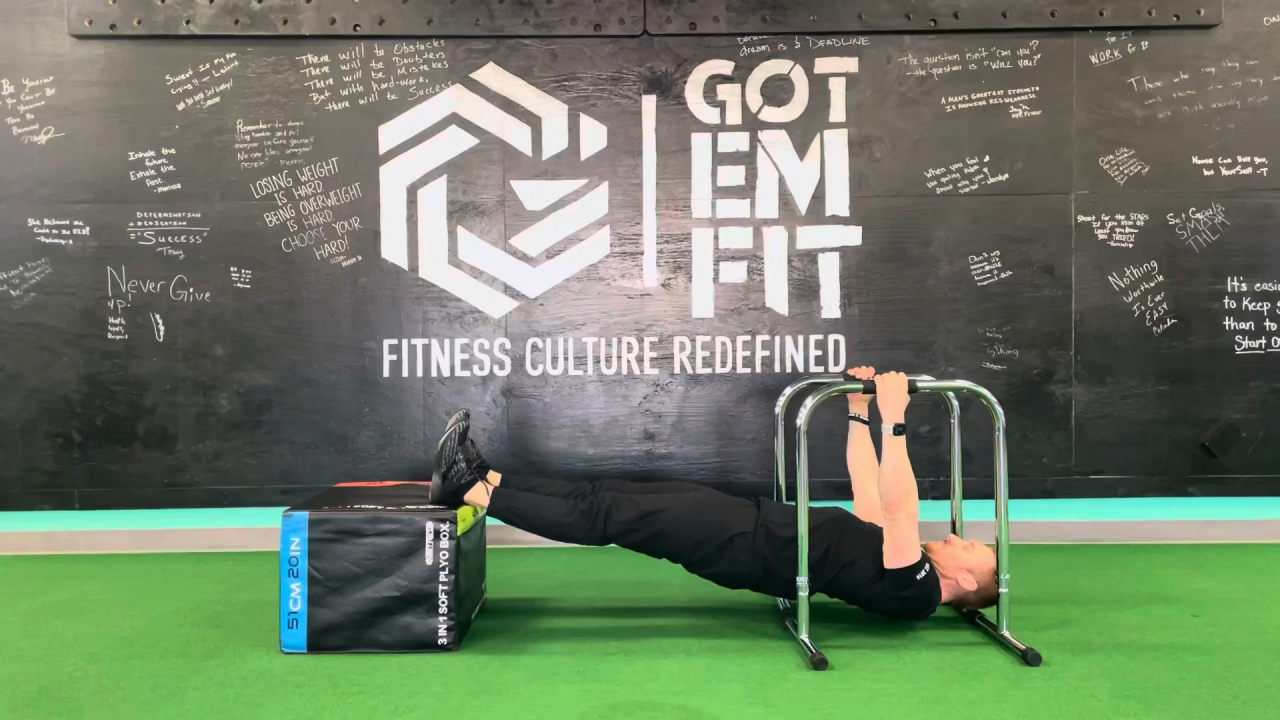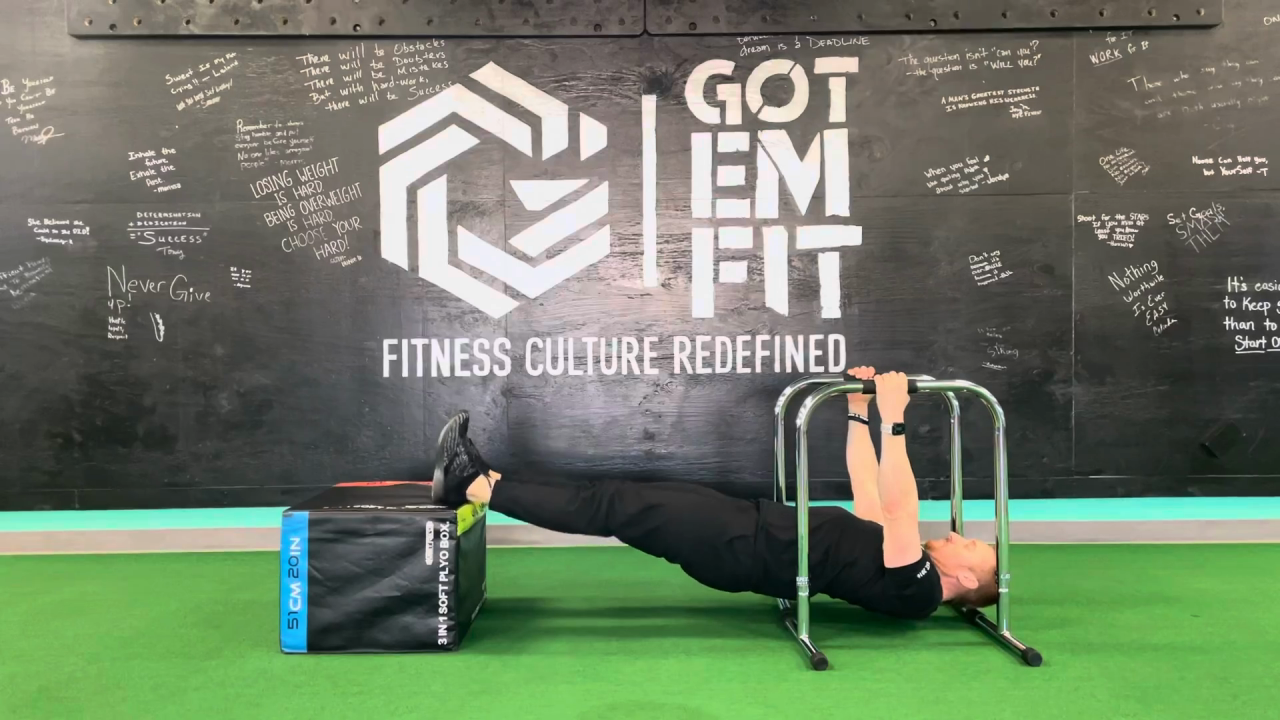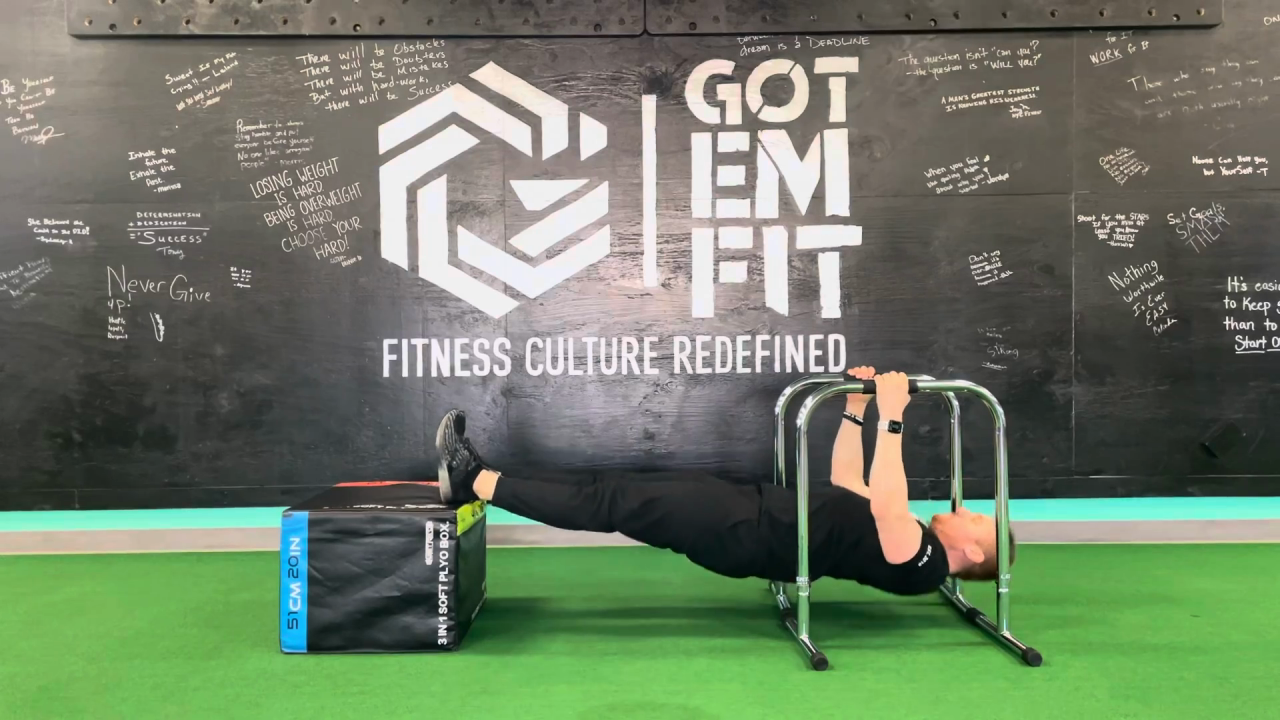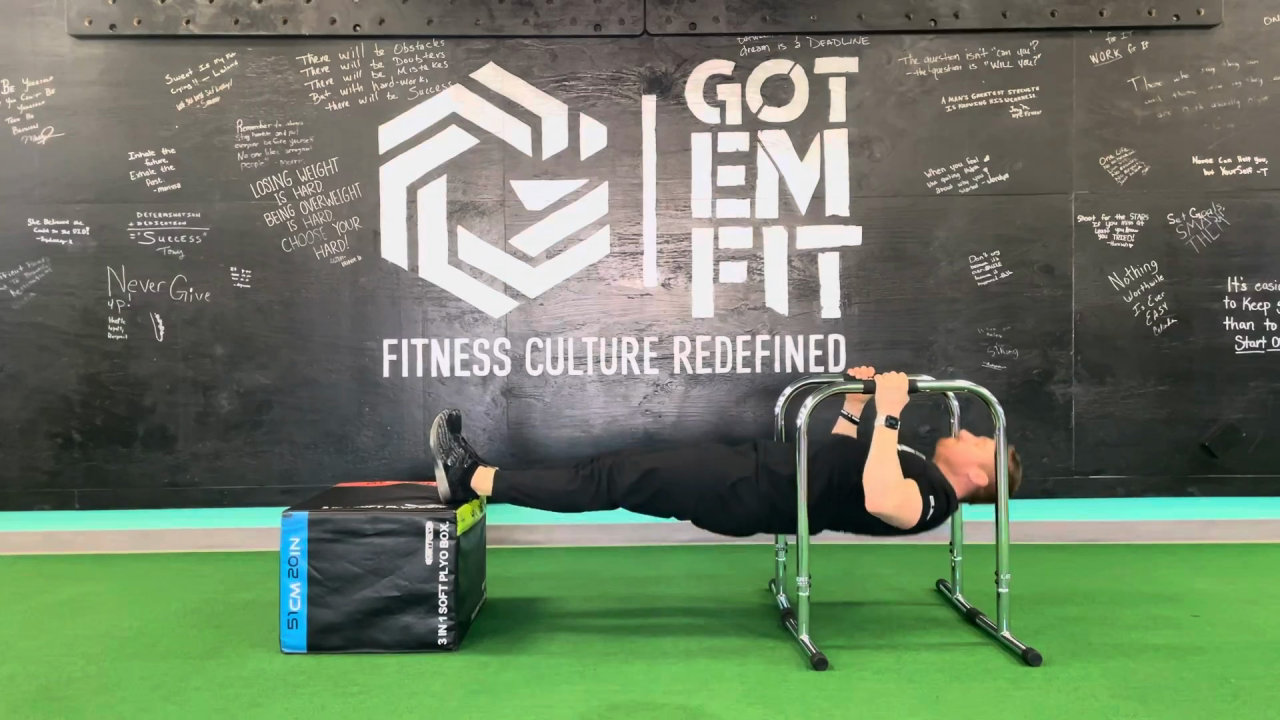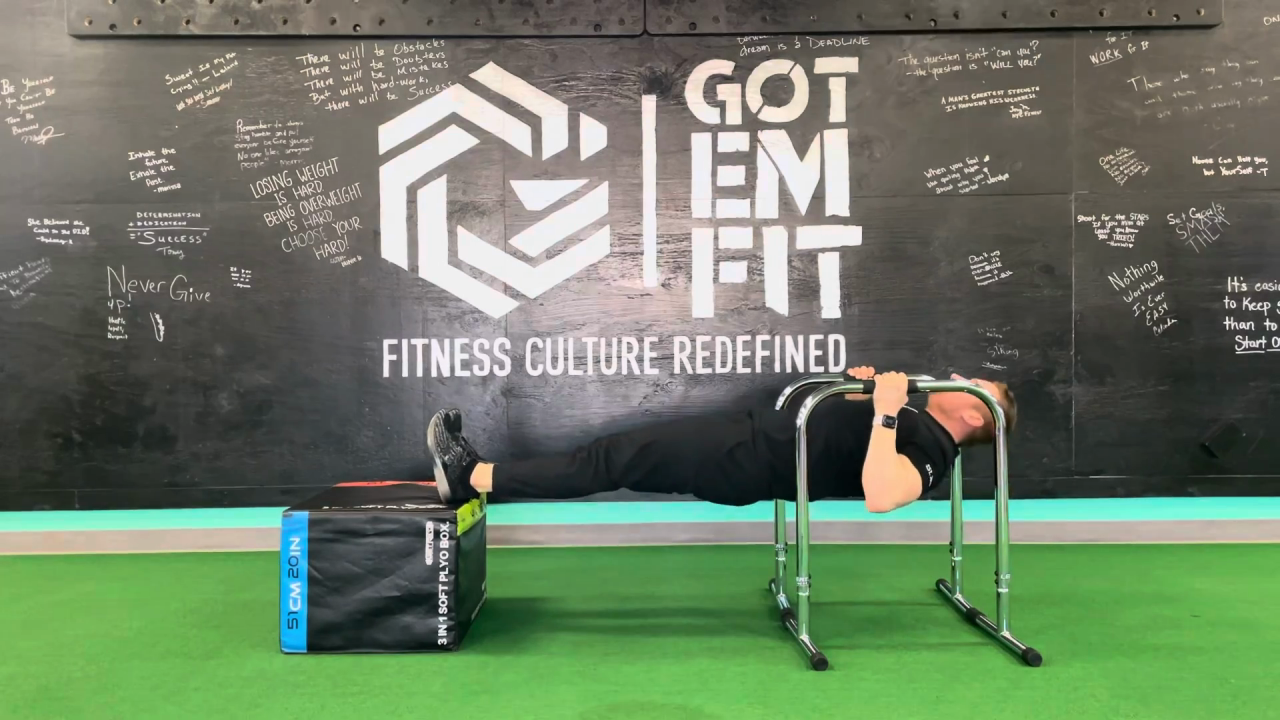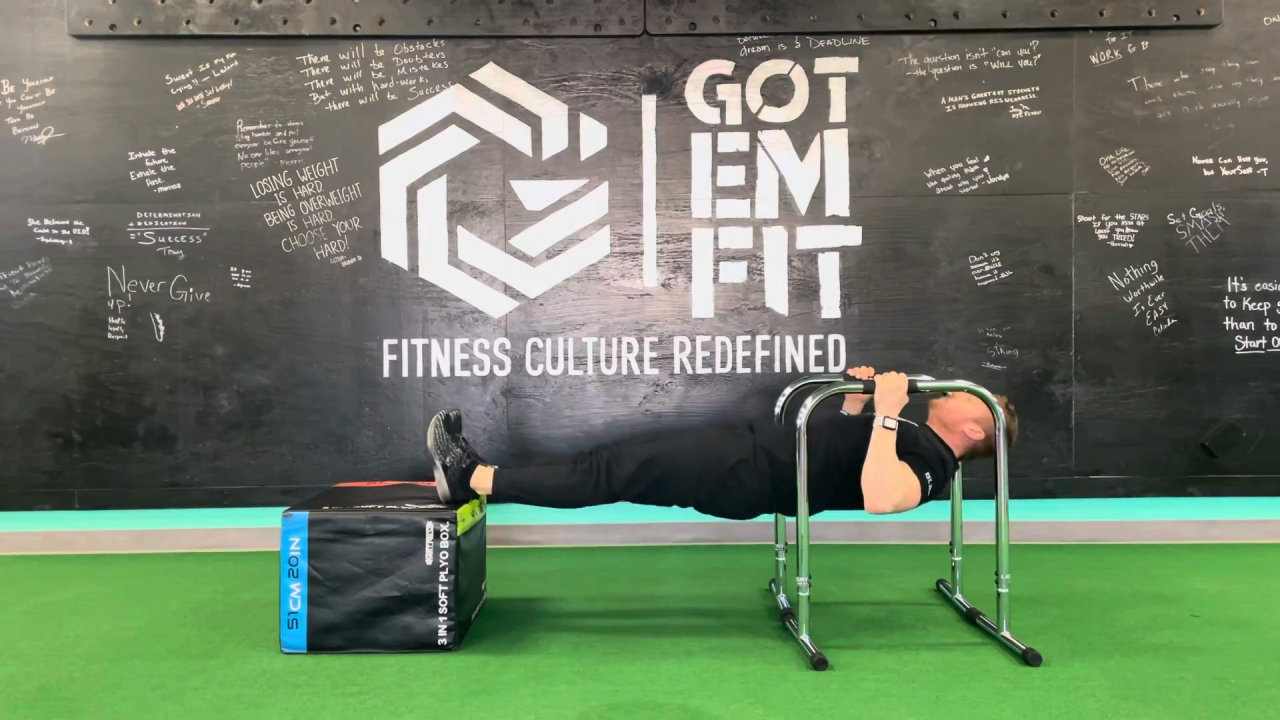
dt=0.3s
person 1, frame 1
left shoulder: (912, 592)
right shoulder: (906, 560)
left elbow: (897, 508)
right elbow: (868, 490)
left wrist: (894, 421)
right wrist: (860, 414)
left hip: (744, 545)
right hip: (754, 516)
left knee: (605, 519)
right knee: (606, 498)
left ankle: (471, 490)
right ankle: (484, 477)
person 1, frame 2
left shoulder: (914, 590)
right shoulder: (907, 562)
left elbow: (900, 507)
right elbow: (869, 491)
left wrist: (892, 421)
right wrist: (858, 412)
left hip: (744, 551)
right hip: (752, 522)
left knee: (608, 510)
right knee: (614, 497)
left ankle: (474, 482)
right ankle: (476, 477)
person 1, frame 3
left shoulder: (918, 565)
right shoulder: (914, 543)
left elbow: (885, 505)
right elbow: (845, 482)
left wrist: (892, 419)
right wrist: (856, 409)
left hip: (747, 533)
right hip: (751, 504)
left knee: (610, 505)
right knee: (613, 494)
left ankle: (476, 481)
right ankle: (475, 477)
person 1, frame 4
left shoulder: (930, 498)
right shoulder: (921, 475)
left elbow: (876, 498)
left wrist: (888, 414)
right wrist: (855, 403)
left hip: (747, 493)
right hip: (750, 469)
left knee: (609, 483)
right knee: (615, 471)
left ankle: (473, 479)
right ankle: (476, 474)
person 1, frame 5
left shoulder: (928, 452)
right shoulder: (919, 432)
left elbow: (879, 495)
left wrist: (885, 412)
right wrist: (861, 393)
left hip: (746, 459)
right hip: (749, 434)
left knee: (608, 463)
right knee: (612, 456)
left ankle: (473, 477)
right ankle: (477, 472)
person 1, frame 6
left shoulder: (930, 464)
right shoulder: (918, 446)
left elbow: (877, 497)
left wrist: (886, 412)
right wrist: (858, 400)
left hip: (748, 474)
right hip: (750, 450)
left knee: (607, 476)
right knee: (612, 463)
left ankle: (472, 478)
right ankle: (477, 472)
